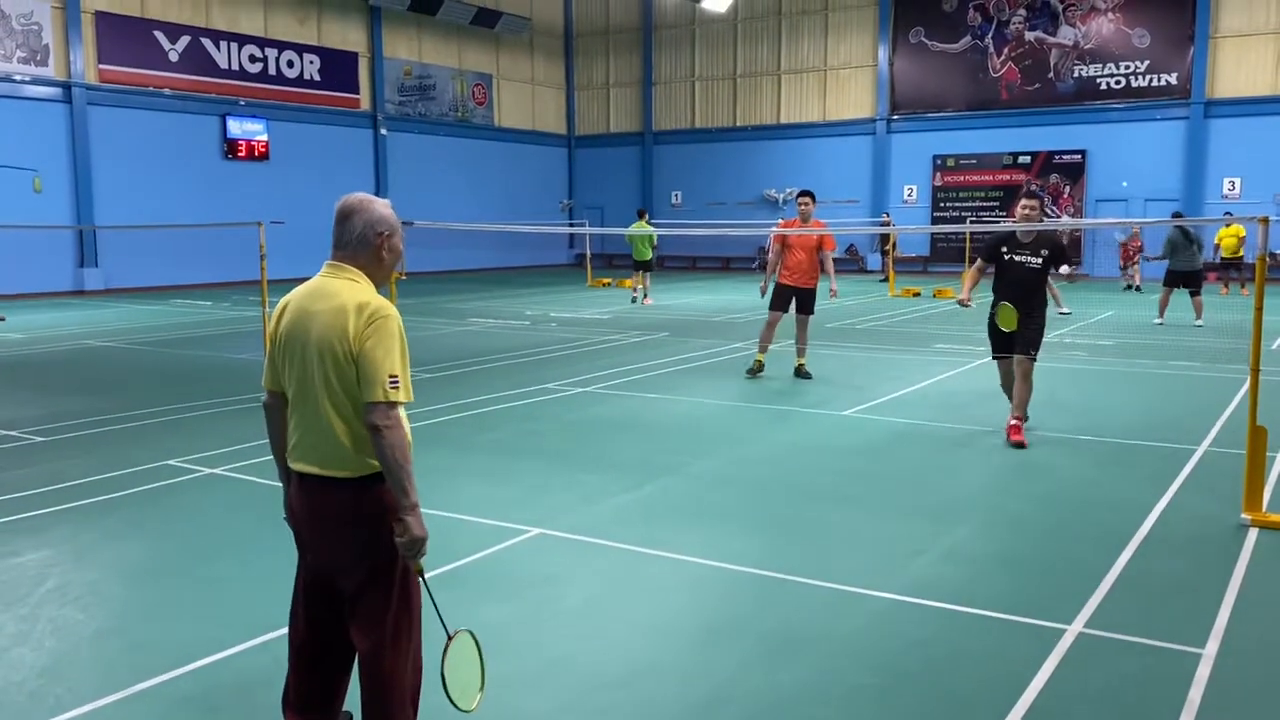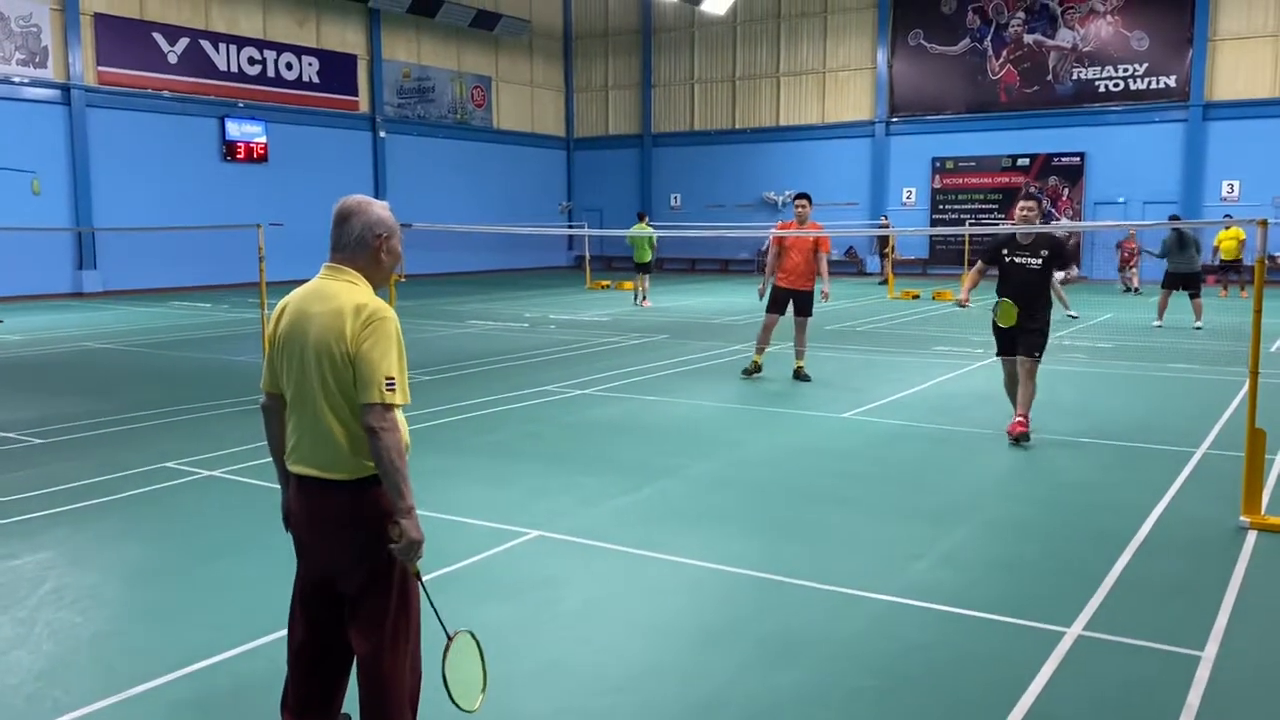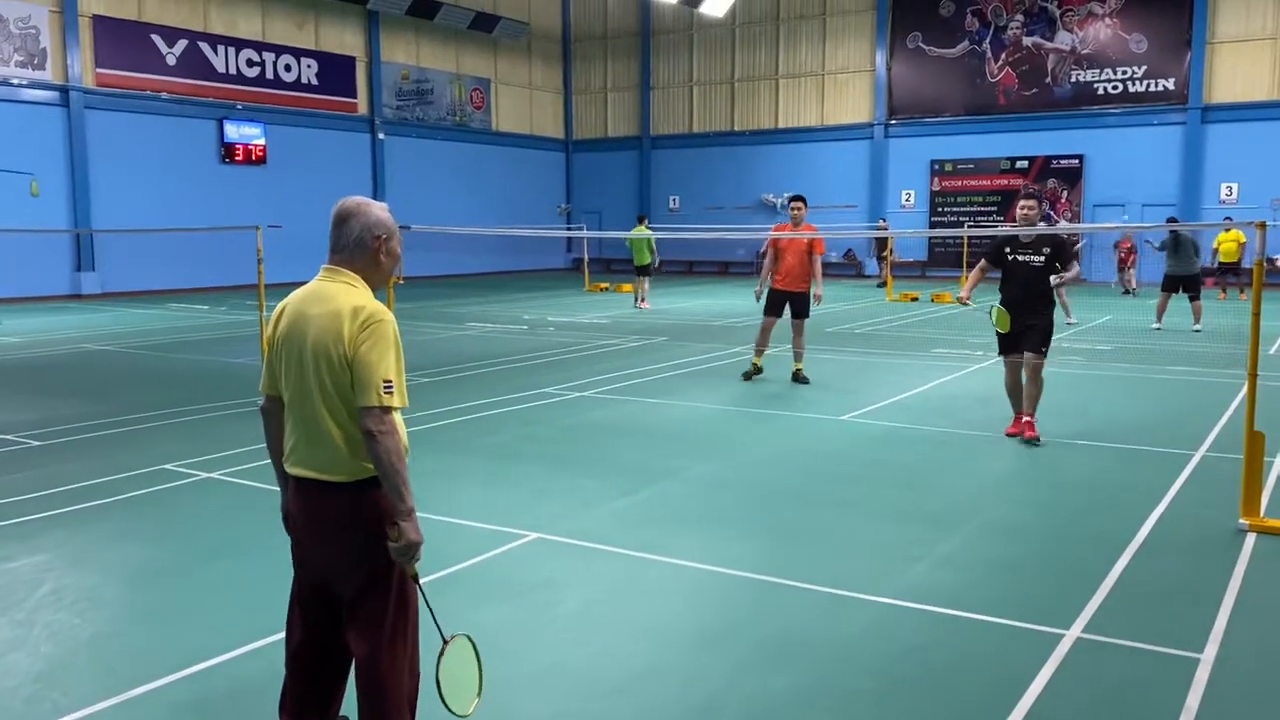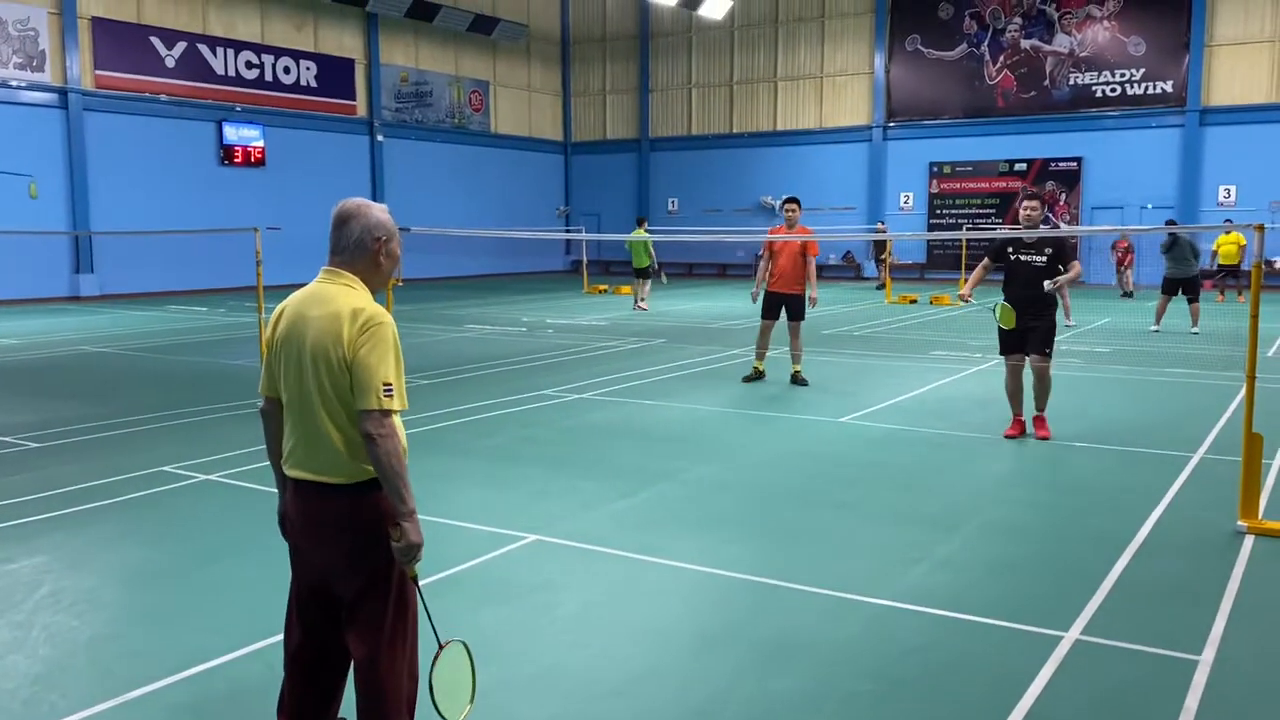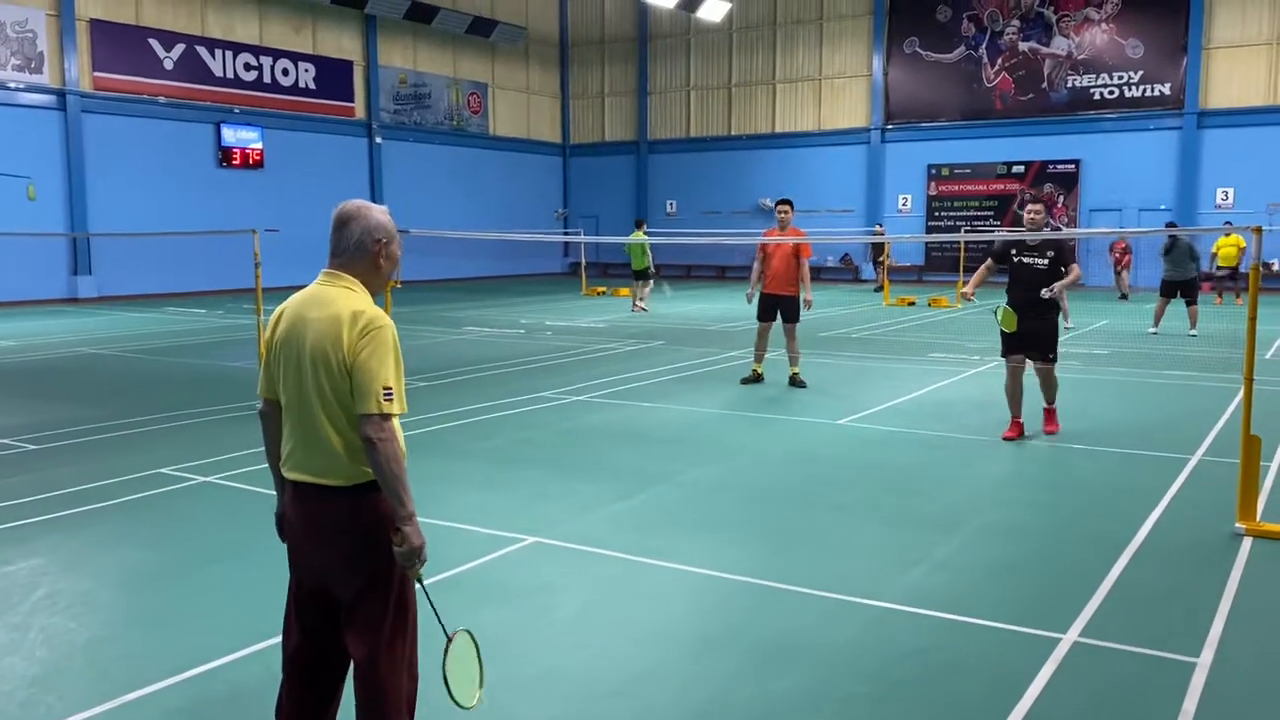
dt=0.1s
person 1, frame 1
left shoulder: (291, 304)
right shoulder: (372, 310)
left elbow: (274, 405)
right elbow: (382, 421)
right wrist: (410, 508)
left hip: (308, 490)
right hip: (364, 496)
left knee: (316, 619)
right knee: (385, 630)
person 1, frame 2
left shoulder: (290, 305)
right shoulder: (371, 312)
left elbow: (272, 406)
right elbow: (379, 423)
right wrist: (405, 511)
left hip: (307, 493)
right hip: (362, 498)
left knee: (316, 623)
right knee: (384, 633)
person 1, frame 3
left shoulder: (289, 307)
right shoulder: (368, 315)
left elbow: (271, 409)
right elbow: (377, 426)
right wrist: (405, 513)
left hip: (305, 495)
right hip: (360, 500)
left knee: (314, 626)
right knee: (382, 636)
person 1, frame 4
left shoulder: (288, 309)
right shoulder: (368, 318)
left elbow: (270, 410)
right elbow: (376, 428)
left wrist: (285, 491)
right wrist: (407, 514)
left hip: (303, 497)
right hip: (359, 502)
left knee: (311, 629)
right knee: (381, 639)
person 1, frame 5
left shoulder: (287, 311)
right shoulder: (368, 321)
left elbow: (269, 412)
right elbow: (375, 433)
left wrist: (284, 492)
right wrist: (407, 519)
left hip: (302, 500)
right hip: (359, 505)
left knee: (310, 632)
right knee: (381, 642)
person 2, frame 1
left shoulder: (1052, 243)
right shoulder: (999, 240)
left elbow: (1067, 272)
right elbow: (978, 268)
left wrist: (1070, 274)
right wrist: (966, 291)
left hip: (1032, 317)
left knee: (1023, 367)
right knee: (1005, 369)
left ankle: (1016, 424)
right ankle: (1019, 412)
person 2, frame 2
left shoulder: (1052, 243)
right shoulder: (1001, 243)
right elbow: (979, 270)
right wrist: (966, 291)
left hip: (1036, 317)
left knee: (1027, 368)
right knee: (1010, 368)
left ankle: (1021, 422)
right ankle: (1019, 415)
person 2, frame 3
left shoulder: (1054, 241)
right shoulder: (1003, 242)
left elbow: (1073, 269)
right elbow: (982, 268)
left wrist: (1067, 276)
right wrist: (967, 289)
left hip: (1040, 316)
right hip: (1007, 315)
left knee: (1033, 365)
right knee: (1012, 368)
left ankle: (1029, 421)
right ankle: (1019, 416)
person 2, frame 4
left shoulder: (1055, 241)
right shoulder: (1007, 242)
left elbow: (1076, 269)
right elbow: (985, 266)
left wrist: (1065, 278)
right wrist: (969, 287)
left hip: (1042, 316)
right hip: (1011, 315)
left knee: (1040, 366)
right knee: (1013, 367)
left ankle: (1039, 416)
right ankle: (1018, 419)
person 2, frame 5
left shoulder: (1058, 244)
right shoulder: (1011, 244)
left elbow: (1075, 272)
right elbow: (988, 266)
left wrist: (1063, 283)
right wrist: (971, 286)
left hip: (1045, 319)
right hip: (1013, 317)
left knee: (1044, 370)
right knee: (1013, 368)
left ankle: (1050, 410)
right ankle: (1016, 422)
person 3, frame 1
left shoulder: (822, 229)
right shoulder: (785, 226)
left elbow: (827, 258)
right elbow: (775, 254)
left wrist: (832, 281)
right wrist: (766, 280)
left hip: (808, 285)
right hip: (784, 282)
left knee: (802, 325)
right knee: (771, 321)
left ankle: (800, 365)
right ankle: (759, 361)
person 3, frame 2
left shoulder: (819, 231)
right shoulder: (782, 228)
left elbow: (822, 260)
right elbow: (772, 257)
left wrist: (826, 284)
right wrist: (764, 282)
left hip: (805, 287)
right hip: (781, 284)
left knee: (801, 327)
right knee: (768, 323)
left ankle: (799, 367)
right ankle: (756, 362)
person 3, frame 3
left shoulder: (814, 233)
right shoulder: (778, 230)
left elbow: (817, 262)
right elbow: (769, 259)
left wrist: (819, 287)
right wrist: (761, 284)
left hip: (801, 289)
right hip: (777, 287)
left knee: (798, 330)
right knee: (766, 325)
left ankle: (798, 370)
right ankle: (756, 364)
person 3, frame 4
left shoulder: (807, 234)
right shoulder: (772, 233)
left elbow: (811, 264)
right elbow: (764, 261)
left wrist: (813, 289)
right wrist: (757, 286)
left hip: (796, 291)
right hip: (773, 290)
left knee: (795, 331)
right knee: (764, 329)
left ankle: (796, 372)
right ankle: (758, 368)
person 3, frame 5
left shoulder: (800, 236)
right shoulder: (766, 235)
left elbow: (804, 265)
right elbow: (758, 263)
left wrist: (808, 292)
right wrist: (751, 287)
left hip: (790, 293)
right hip: (767, 292)
left knee: (791, 333)
right knee: (762, 331)
left ankle: (794, 374)
right ankle: (757, 371)
